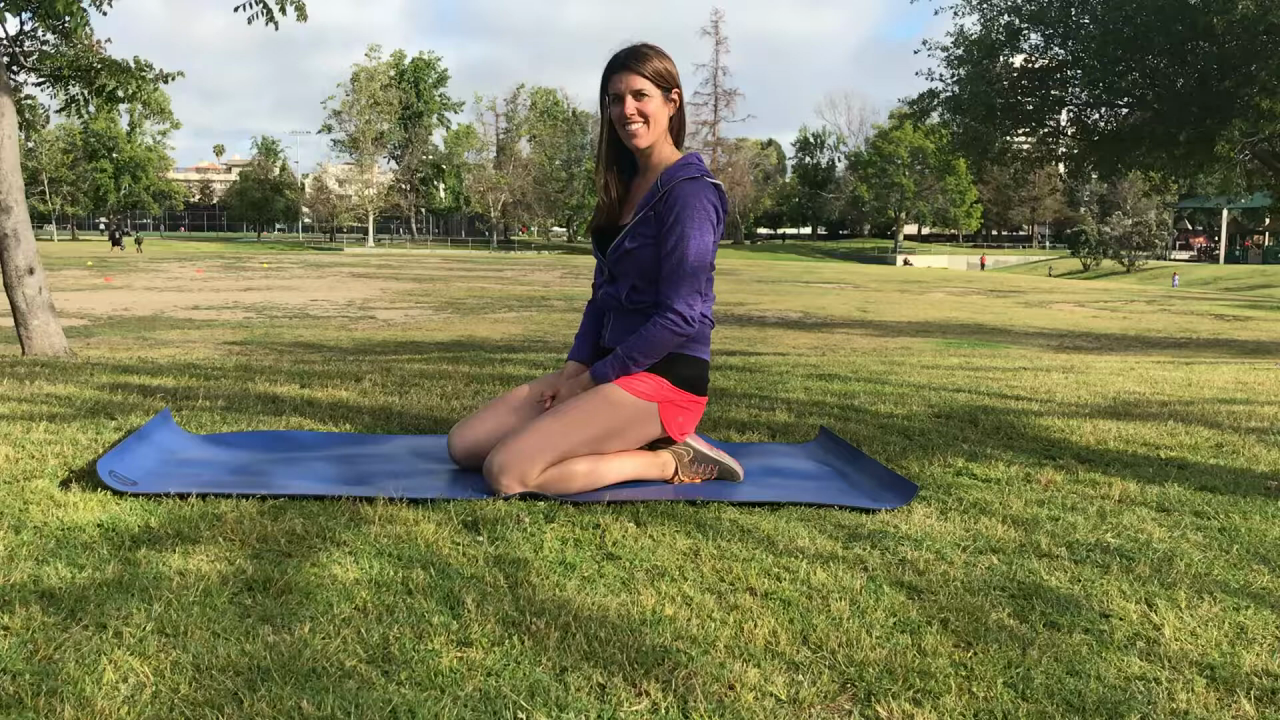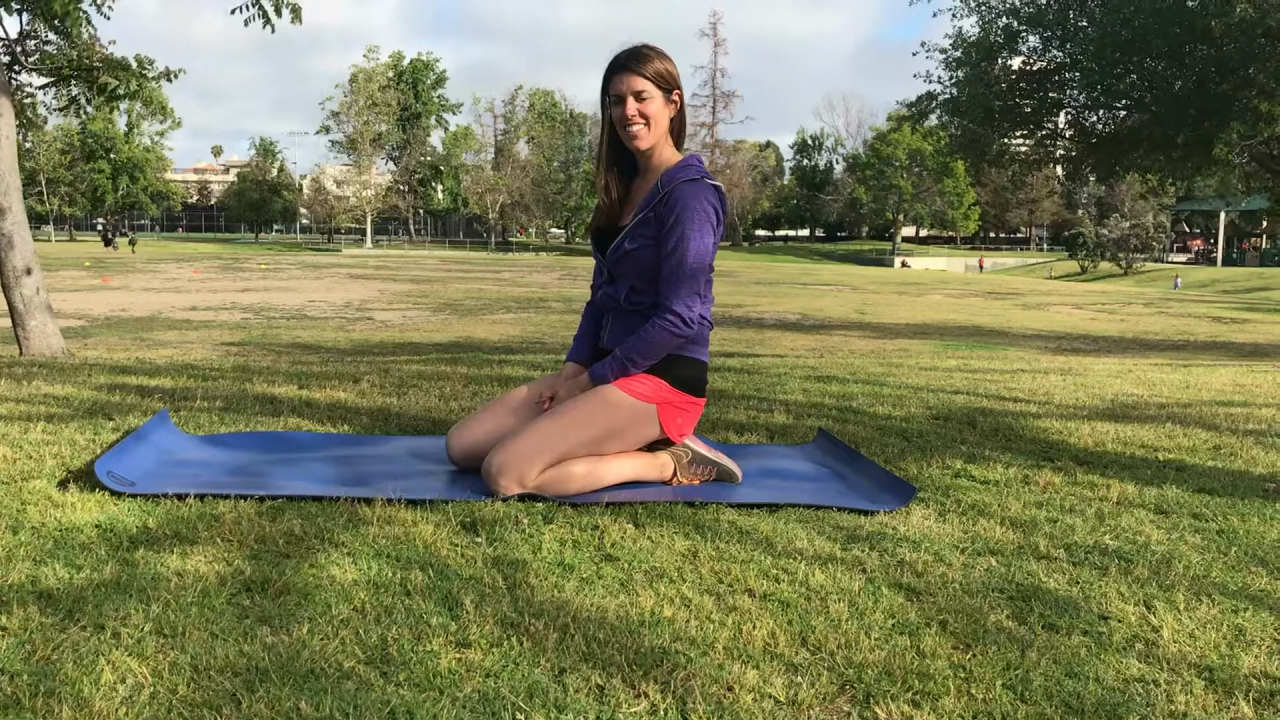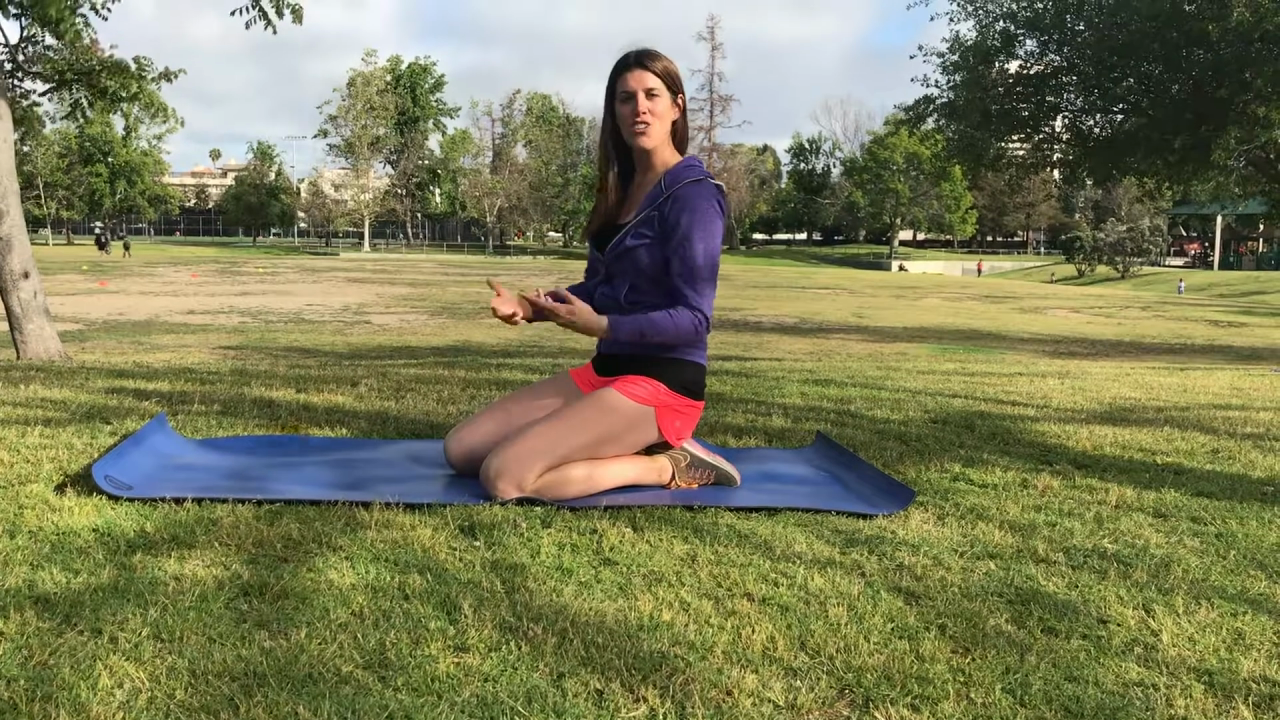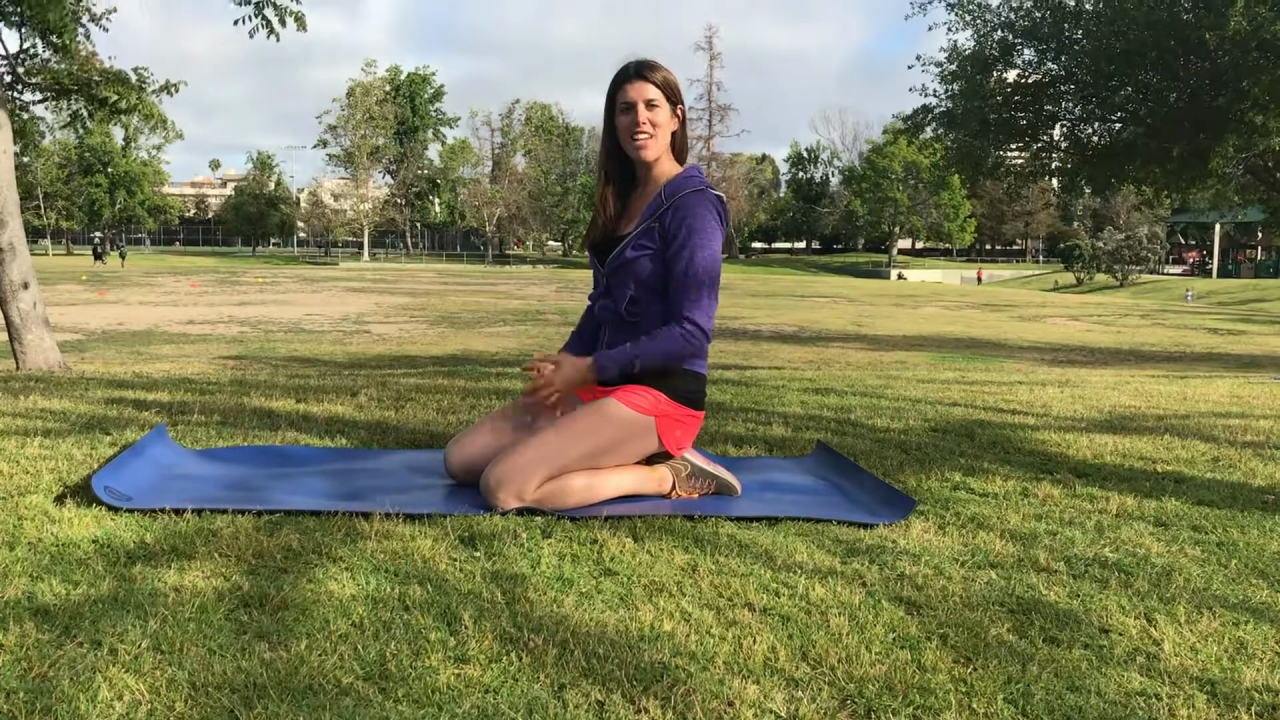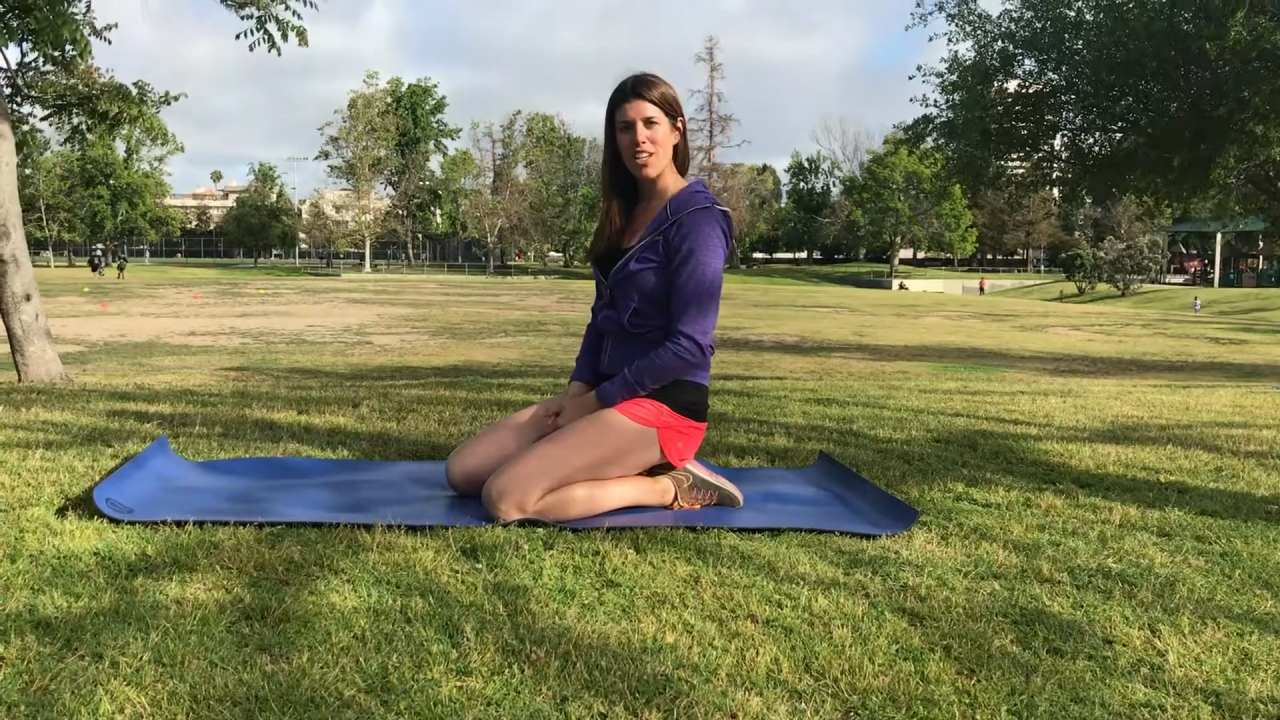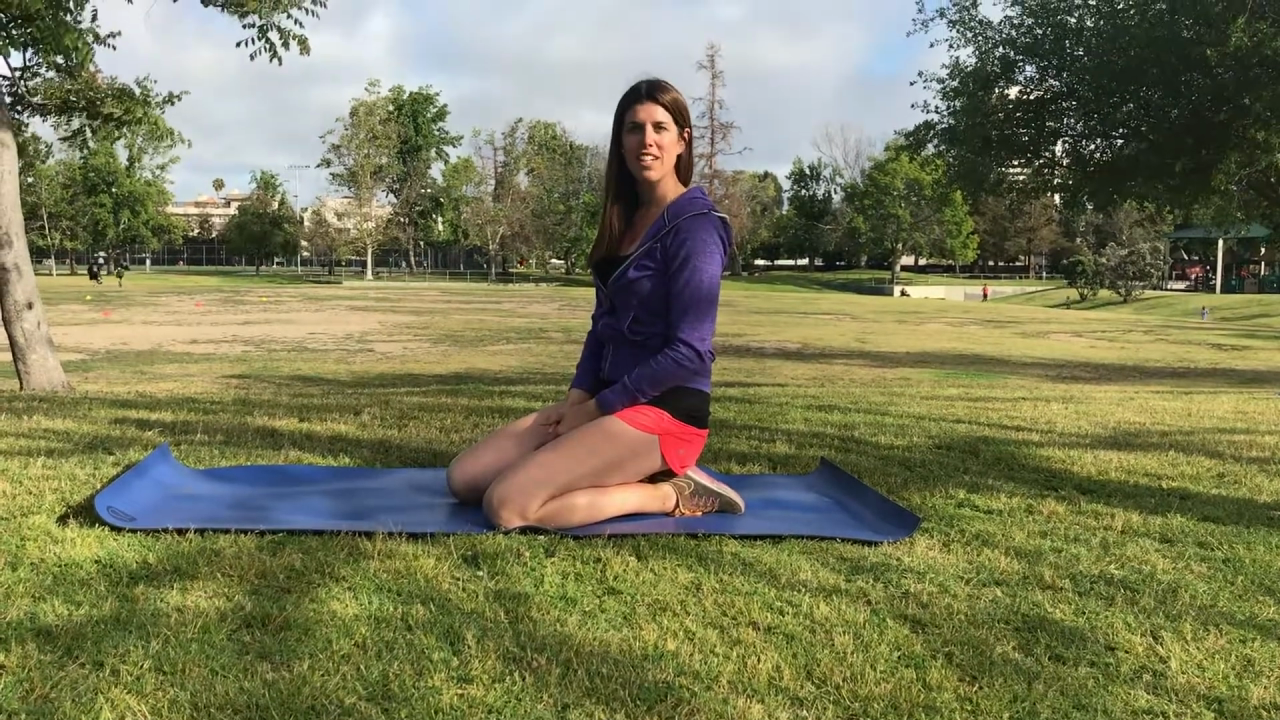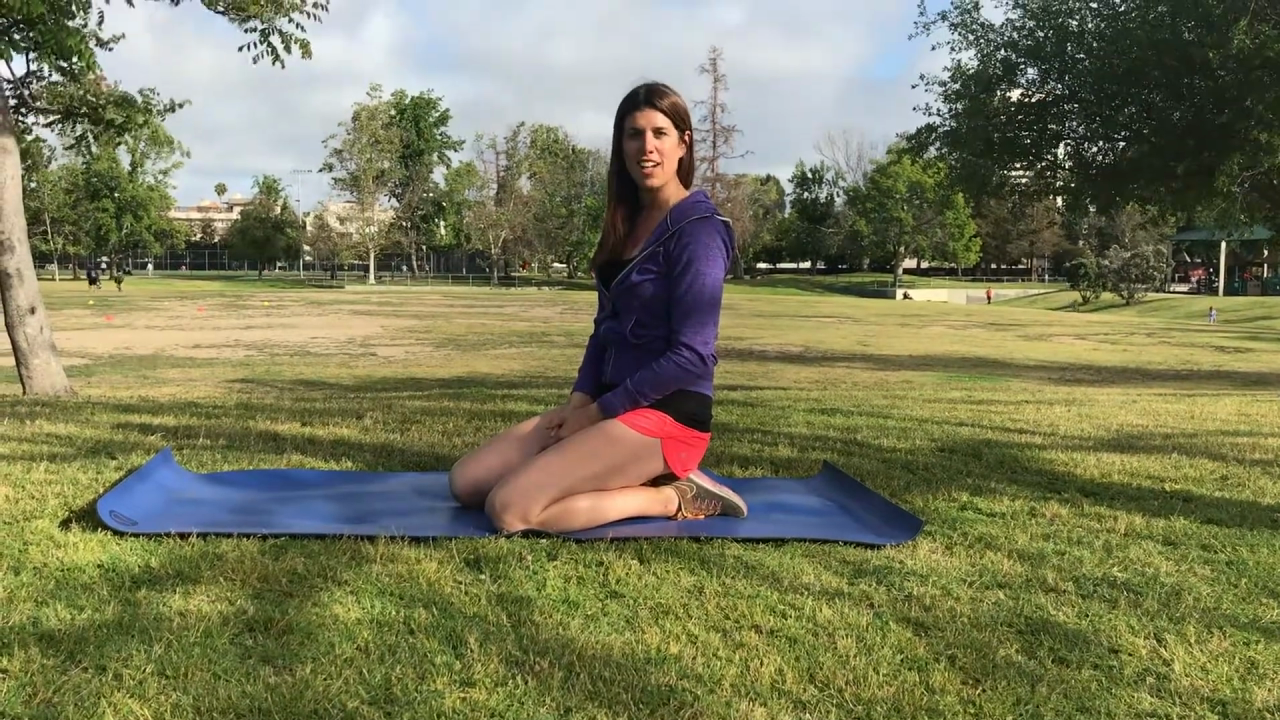
dt=0.4s
person 1, frame 1
left shoulder: (689, 191)
right shoulder: (624, 185)
left elbow: (680, 317)
left wrist: (592, 379)
right wrist: (575, 367)
left hip: (665, 378)
right hip: (609, 366)
left knee: (507, 471)
right knee: (464, 445)
left ankle: (670, 462)
right ankle: (640, 442)
person 1, frame 2
left shoulder: (689, 194)
right shoulder: (623, 188)
left elbow: (680, 319)
left wrist: (590, 382)
right wrist: (574, 369)
left hip: (664, 379)
right hip: (611, 368)
left knee: (505, 473)
right knee: (462, 446)
left ankle: (668, 463)
right ankle: (640, 444)
person 1, frame 3
left shoulder: (692, 194)
right shoulder: (620, 188)
left elbow: (694, 317)
left wrist: (602, 328)
right wrist: (529, 304)
left hip: (663, 382)
right hip: (607, 369)
left knee: (503, 476)
right knee: (460, 448)
left ankle: (667, 466)
right ankle: (638, 447)
person 1, frame 4
left shoulder: (693, 205)
right shoulder: (620, 199)
left elbow: (693, 329)
left wrist: (589, 368)
right wrist: (565, 359)
left hip: (662, 392)
right hip: (607, 382)
left knee: (504, 486)
right knee: (461, 458)
left ankle: (667, 476)
right ankle: (641, 456)
person 1, frame 5
left shoulder: (697, 220)
right shoulder: (623, 212)
left elbow: (690, 345)
left wrist: (596, 400)
right wrist: (576, 389)
left hip: (664, 404)
right hip: (610, 391)
left knee: (506, 497)
right knee: (462, 470)
left ankle: (669, 486)
right ankle: (642, 467)
person 1, frame 6
left shoulder: (694, 227)
right shoulder: (624, 218)
left elbow: (688, 352)
left wrist: (596, 408)
right wrist: (576, 397)
left hip: (665, 411)
right hip: (609, 399)
left knee: (507, 505)
right knee: (463, 477)
left ankle: (670, 494)
right ankle: (644, 476)
person 1, frame 7
left shoulder: (697, 231)
right shoulder: (627, 221)
left elbow: (691, 356)
left wrist: (597, 412)
right wrist: (578, 401)
left hip: (667, 414)
right hip: (612, 402)
left knee: (509, 509)
right knee: (466, 480)
left ankle: (672, 497)
right ankle: (646, 478)
